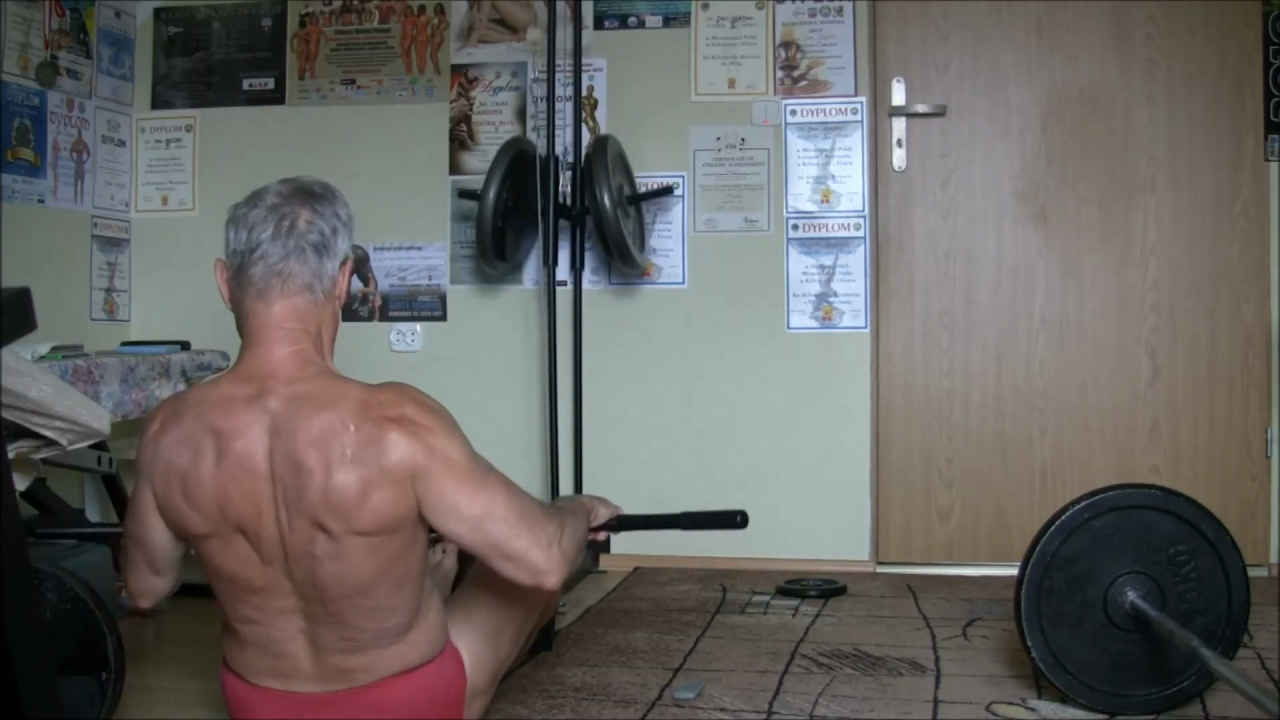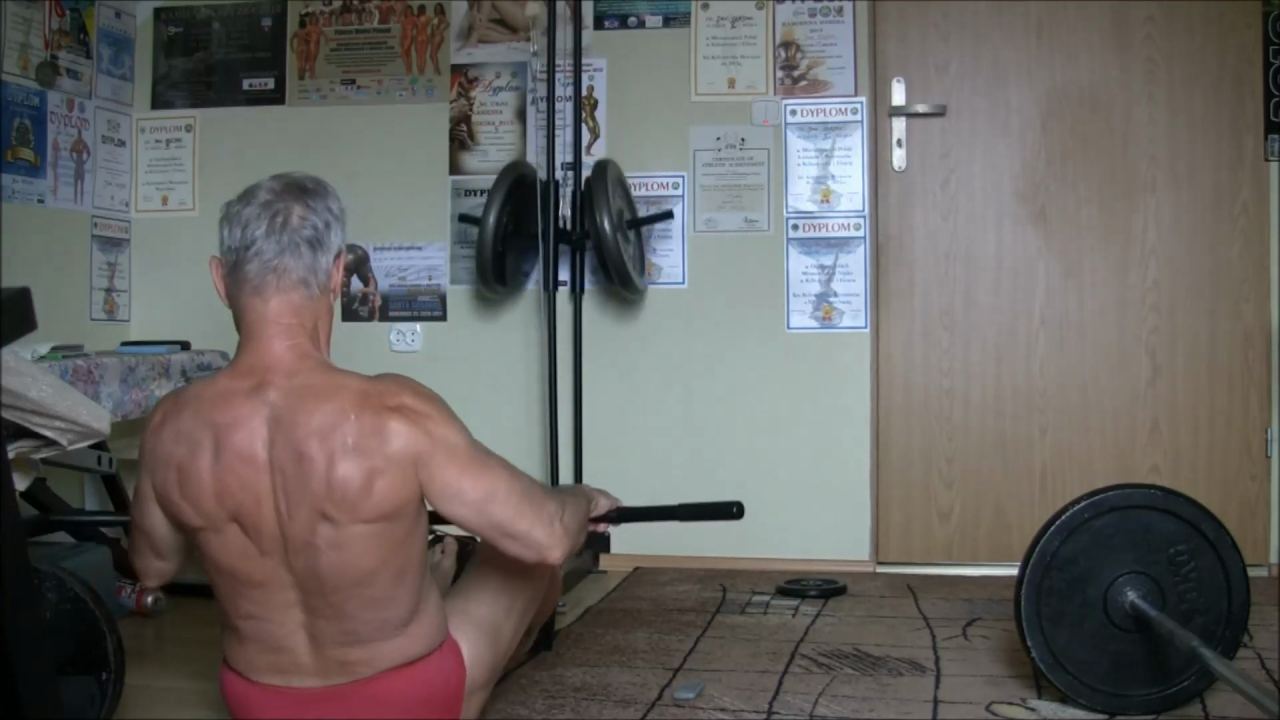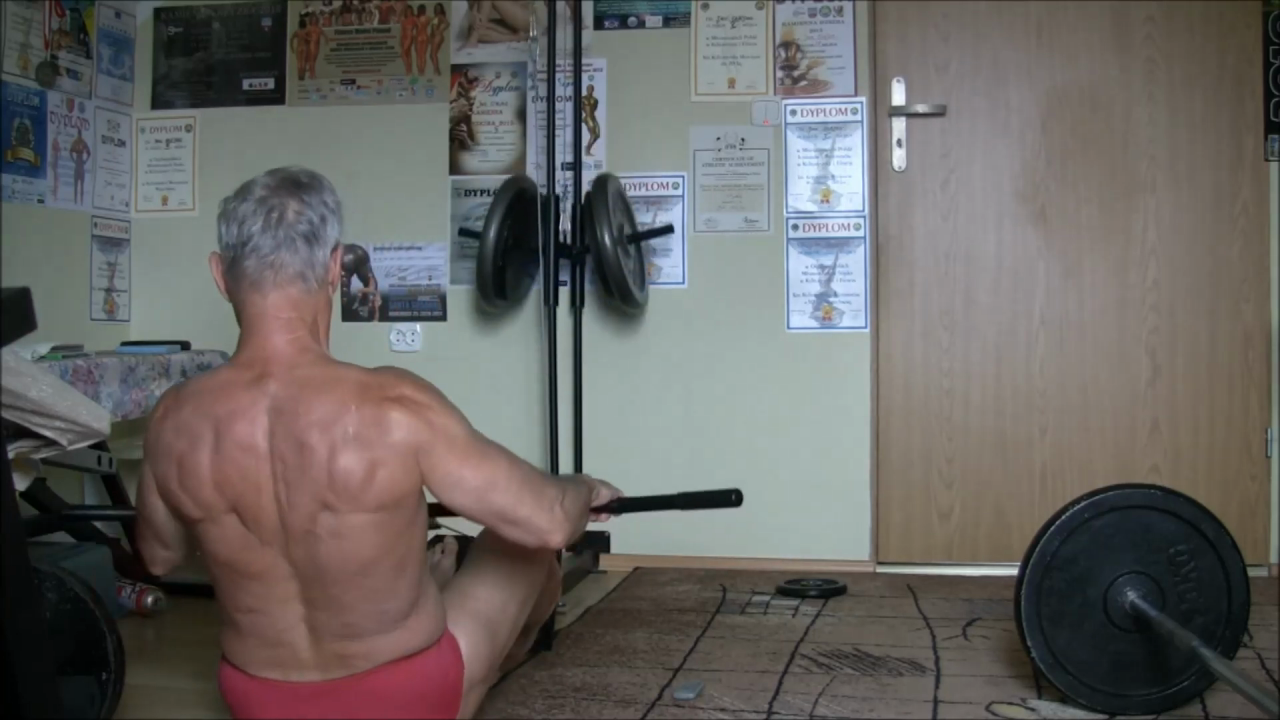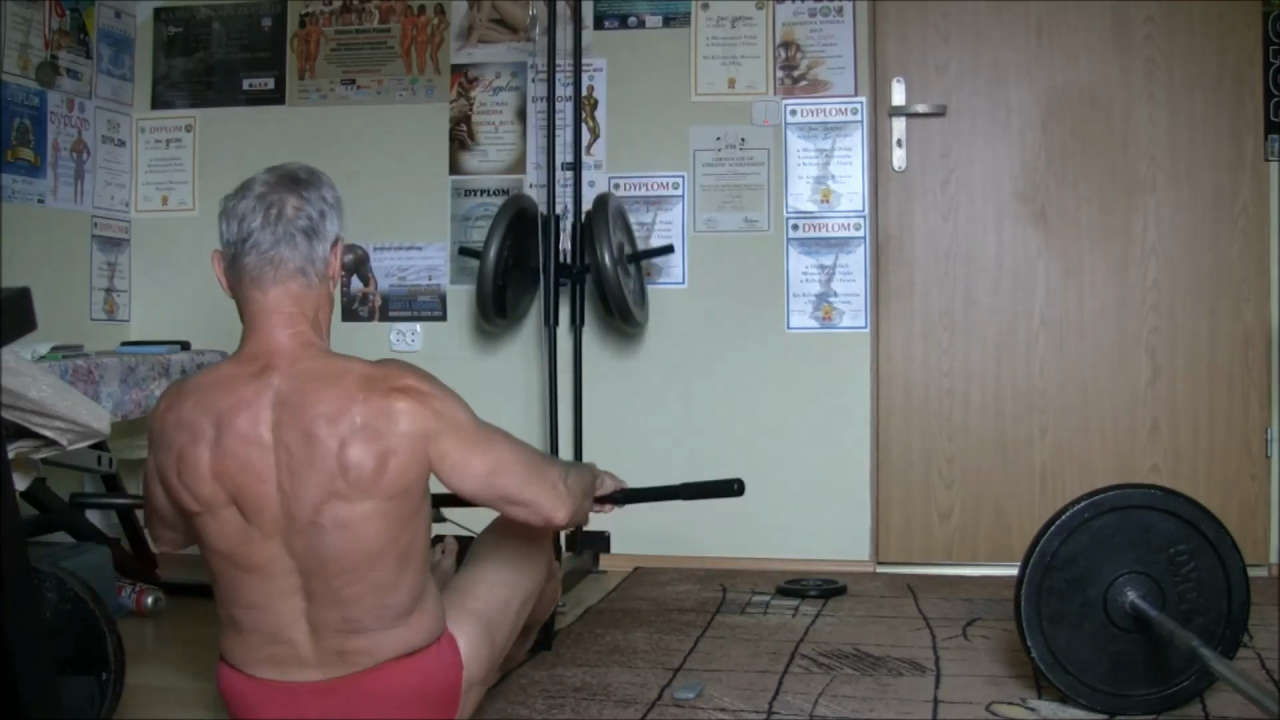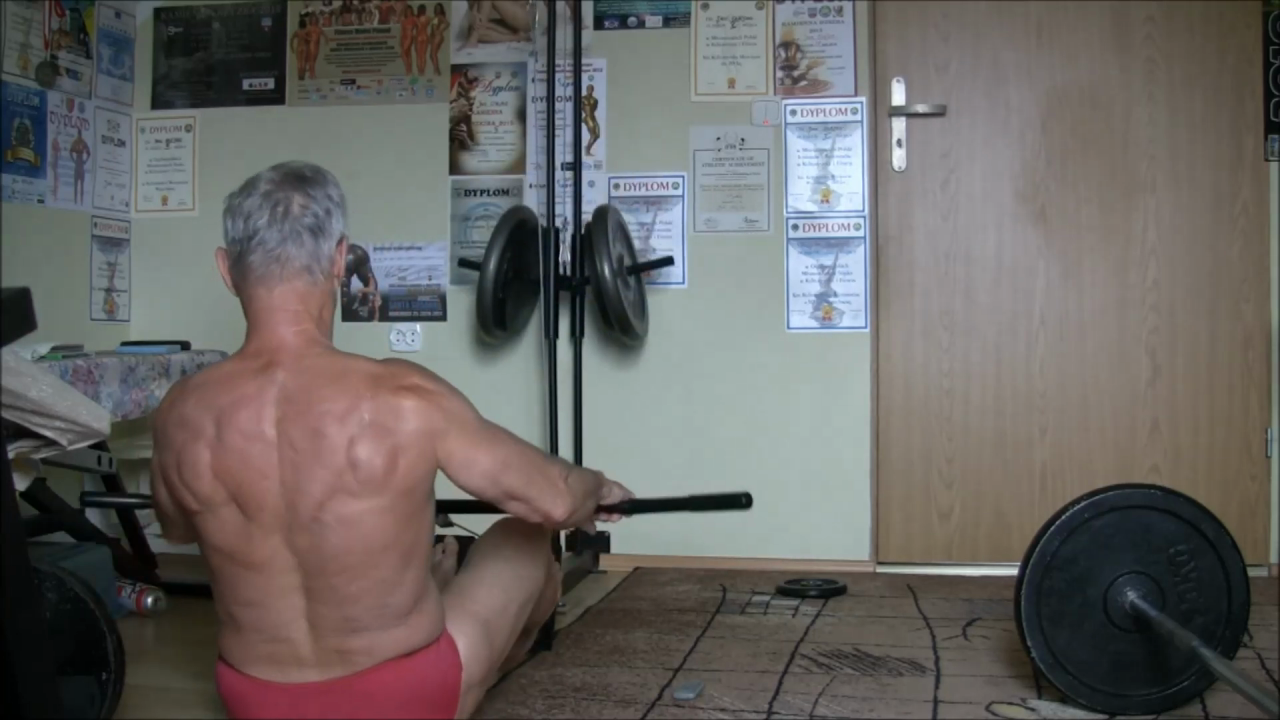
dt=0.1s
person 1, frame 1
left shoulder: (171, 431)
right shoulder: (395, 425)
left elbow: (145, 585)
right elbow: (544, 561)
right wrist: (579, 511)
right knee: (528, 565)
person 1, frame 2
left shoulder: (172, 426)
right shoulder: (392, 416)
left elbow: (152, 569)
right elbow: (547, 537)
right wrist: (583, 500)
right knee: (525, 551)
person 1, frame 3
left shoulder: (175, 420)
right shoulder: (393, 408)
left elbow: (159, 555)
right elbow: (546, 523)
right wrist: (585, 490)
right knee: (522, 546)
right ankle: (498, 662)
person 1, frame 4
left shoulder: (178, 414)
right shoulder: (397, 401)
right elbow: (552, 503)
right wrist: (590, 480)
right knee: (525, 542)
right ankle: (495, 666)
person 1, frame 5
left shoulder: (183, 412)
right shoulder: (403, 400)
right elbow: (553, 500)
right wrist: (597, 487)
right knee: (524, 543)
right ankle: (498, 663)
